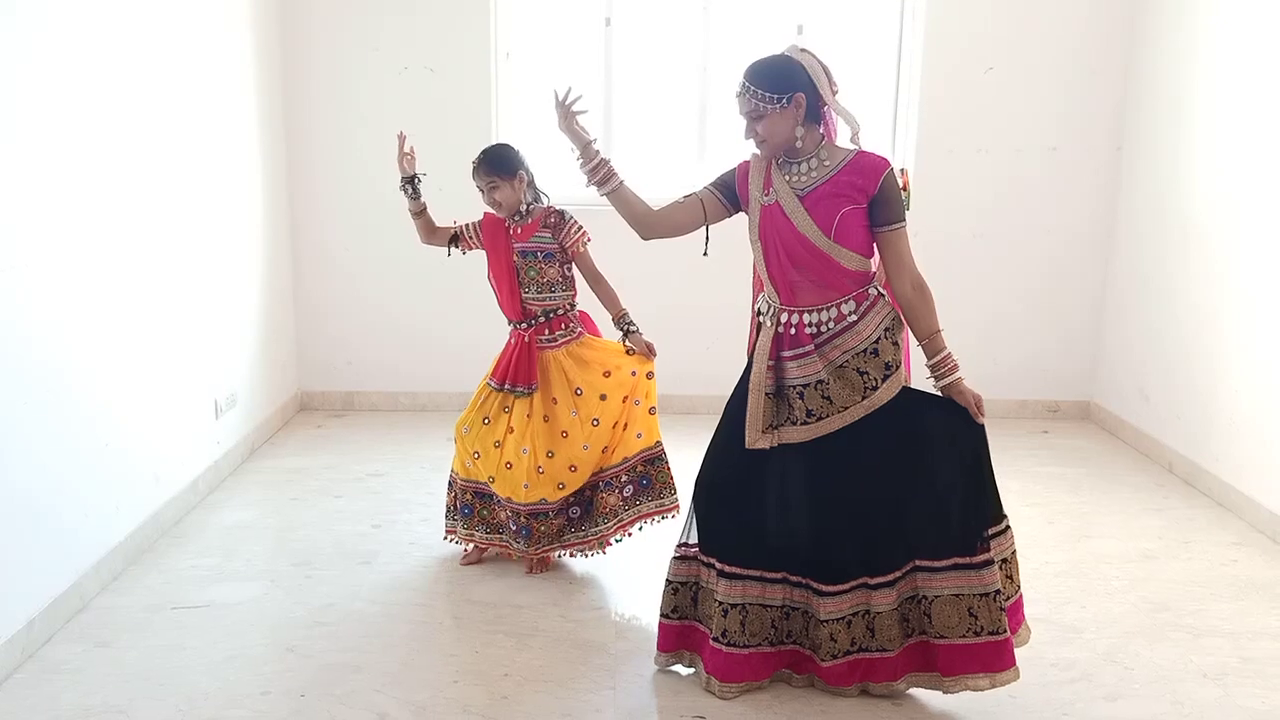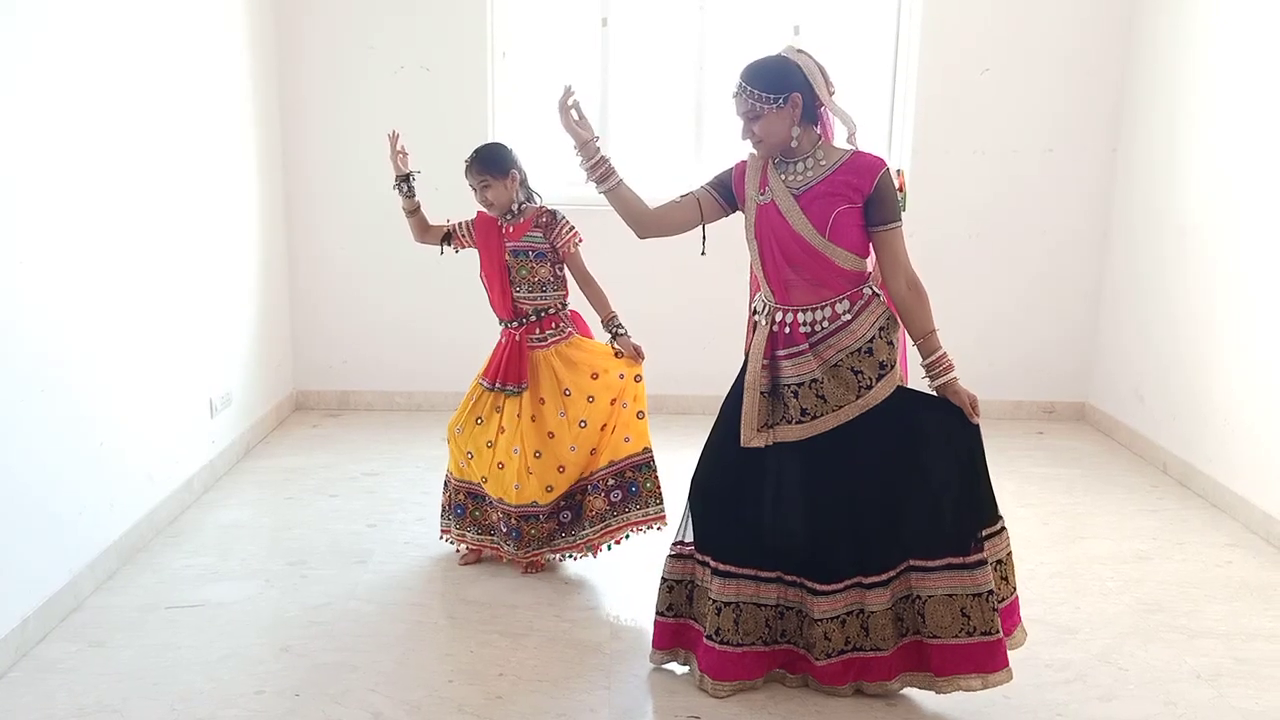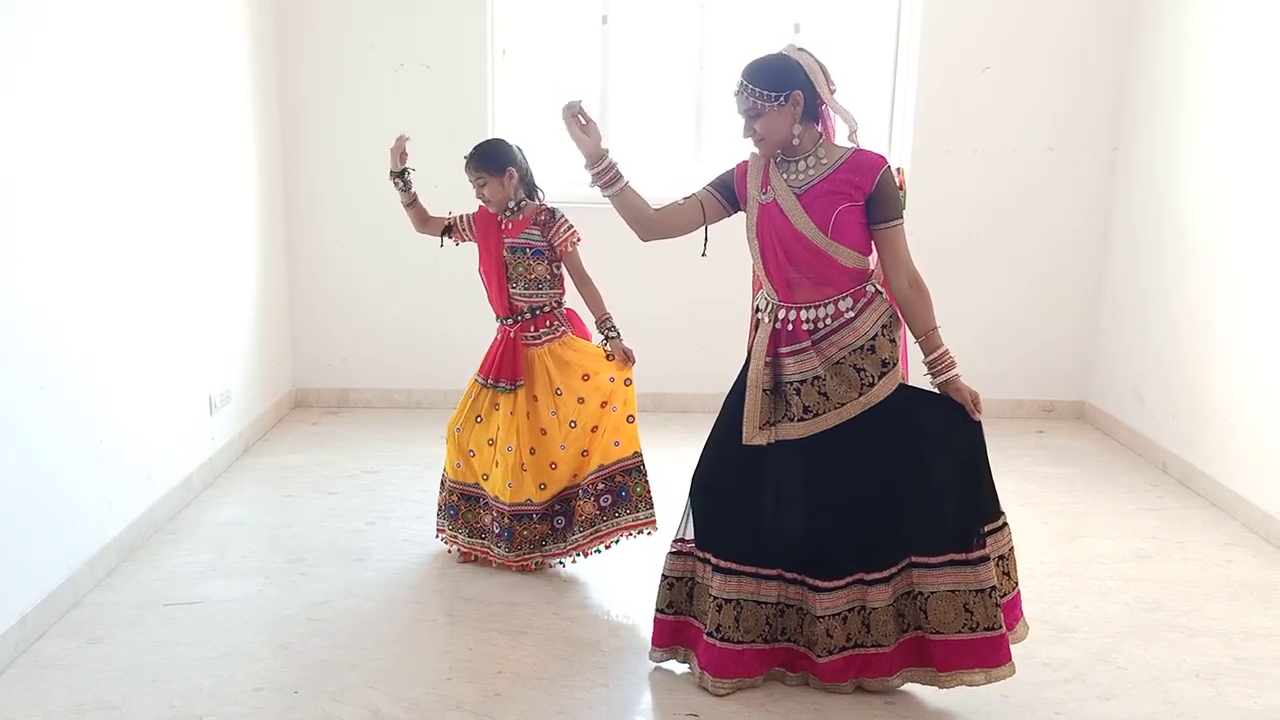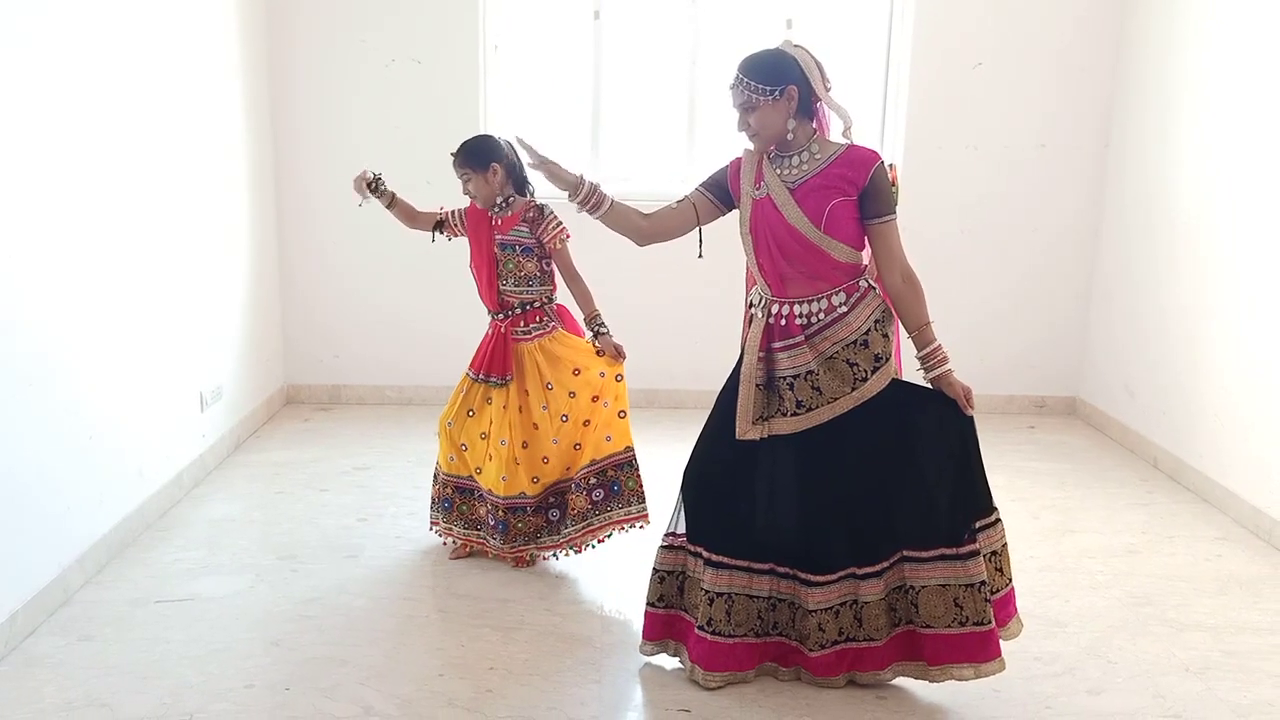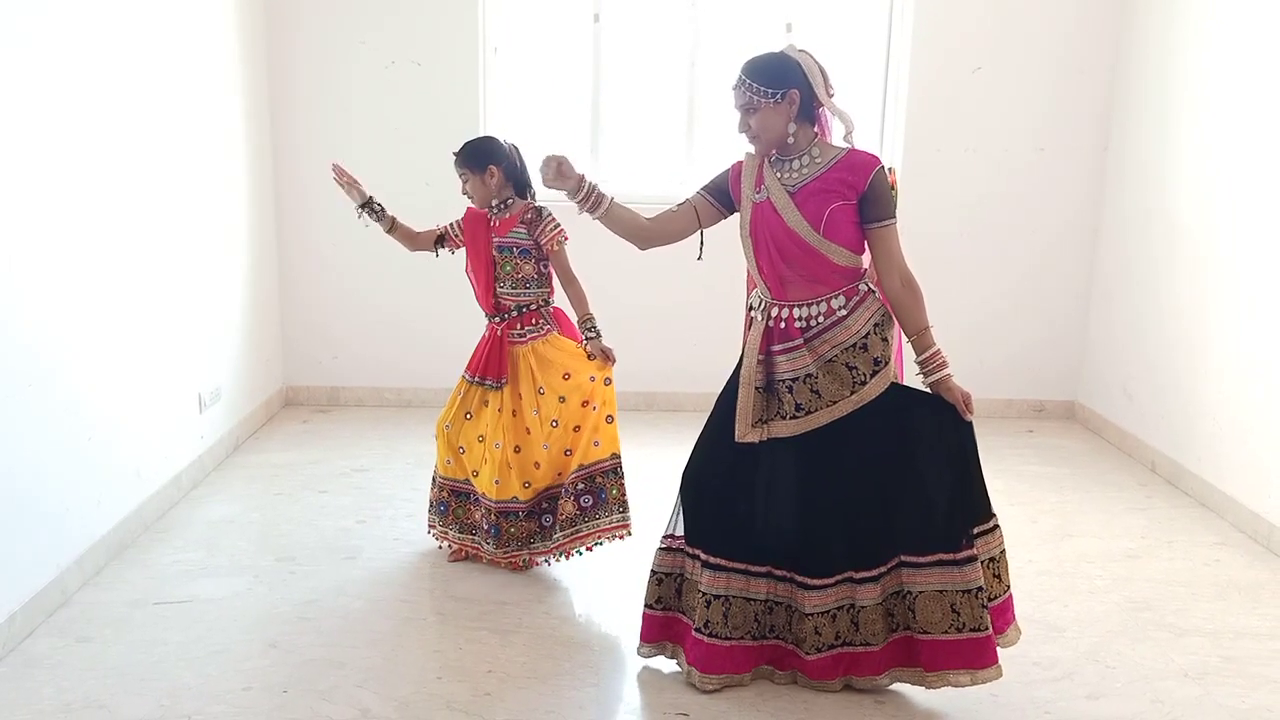
dt=1s
person 1, frame 1
left shoulder: (869, 173)
right shoulder: (750, 179)
left elbow: (906, 281)
right elbow: (652, 224)
left wrist: (948, 374)
right wrist: (587, 150)
left hip: (862, 364)
right hip: (782, 368)
left knee: (865, 506)
right knee: (749, 499)
left ankle: (865, 652)
right ankle: (764, 646)
person 1, frame 2
left shoulder: (864, 173)
right shoulder: (746, 179)
left elbow: (901, 281)
right elbow: (649, 223)
left wrist: (943, 375)
right wrist: (589, 149)
left hip: (858, 363)
right hip: (778, 366)
left knee: (862, 503)
right knee: (745, 498)
left ankle: (862, 649)
right ankle: (760, 641)
person 1, frame 3
left shoulder: (866, 172)
right shoulder: (748, 178)
left elbow: (902, 279)
right elbow: (652, 225)
left wrist: (945, 372)
right wrist: (596, 156)
left hip: (861, 362)
right hip: (781, 365)
left knee: (866, 501)
right knee: (745, 496)
left ankle: (866, 646)
right ankle: (764, 642)
person 1, frame 4
left shoulder: (860, 167)
right shoulder: (742, 175)
left elbow: (896, 274)
right elbow: (648, 229)
left wrist: (938, 366)
right wrist: (574, 186)
left hip: (853, 356)
right hip: (775, 359)
left knee: (860, 495)
right knee: (742, 492)
left ankle: (857, 641)
right ankle: (767, 637)
person 1, frame 5
left shoulder: (861, 172)
right shoulder: (743, 178)
left elbow: (895, 278)
right elbow: (649, 233)
left wrist: (938, 371)
right wrist: (581, 190)
left hip: (853, 359)
right hip: (774, 361)
left knee: (863, 499)
right knee: (729, 489)
left ankle: (856, 646)
right ankle: (750, 639)
person 2, frame 1
left shoulder: (556, 222)
right shoulder: (489, 229)
left elbow: (594, 278)
right elbow: (430, 236)
left wrist: (629, 329)
right wrist: (411, 184)
left hip: (564, 346)
right hip: (521, 349)
left knee: (555, 439)
right knee: (483, 433)
left ankle: (543, 540)
right ankle: (494, 532)
person 2, frame 2
left shoulder: (549, 223)
right shoulder: (482, 228)
left elbow: (585, 280)
right elbow: (423, 234)
left wrist: (618, 333)
right wrist: (404, 181)
left hip: (557, 346)
right hip: (512, 348)
left knee: (550, 439)
right knee: (476, 433)
left ankle: (540, 541)
right ankle: (490, 534)
person 2, frame 3
left shoulder: (549, 220)
right shoulder: (483, 224)
left elbow: (582, 279)
right elbow: (424, 224)
left wrist: (612, 335)
right wrist: (400, 174)
left hip: (552, 343)
right hip: (508, 346)
left knee: (547, 437)
right knee: (474, 432)
left ankle: (536, 541)
right ankle: (486, 535)
person 2, frame 4
left shoulder: (538, 216)
right shoulder: (474, 220)
left elbow: (572, 276)
right elbow: (415, 220)
left wrist: (600, 332)
right wrist: (376, 188)
left hip: (544, 338)
right hip: (500, 341)
left knee: (535, 430)
right knee: (465, 424)
left ankle: (529, 535)
right ankle: (479, 529)
person 2, frame 5
left shoulder: (536, 218)
right shoulder: (474, 224)
left elbow: (567, 278)
right elbow: (415, 241)
left wrist: (592, 335)
right wrist: (366, 203)
left hip: (540, 341)
right hip: (497, 344)
left knee: (538, 434)
right knee: (465, 429)
left ankle: (526, 537)
right ankle: (479, 533)
